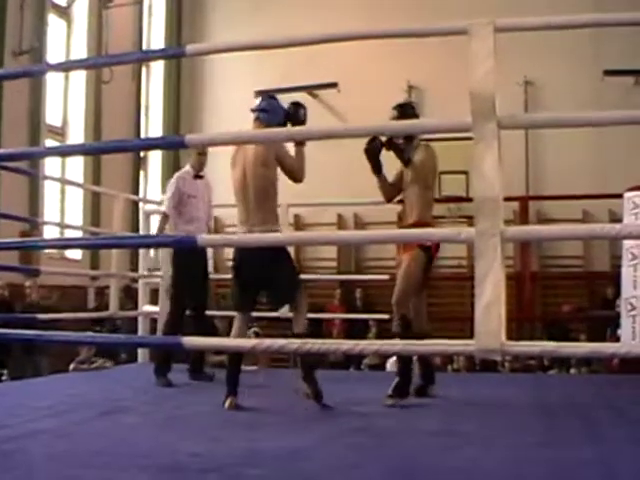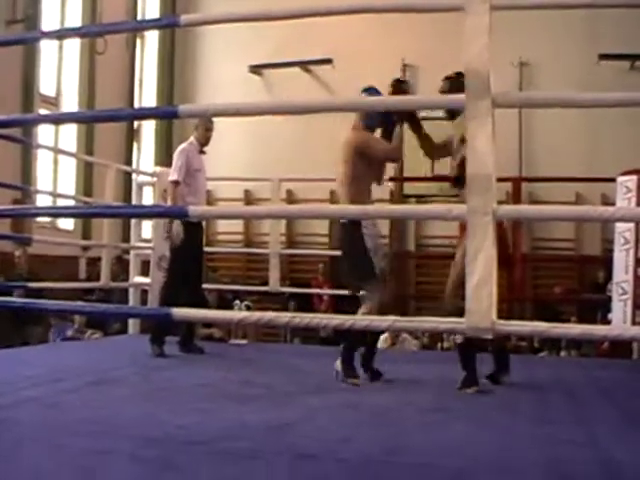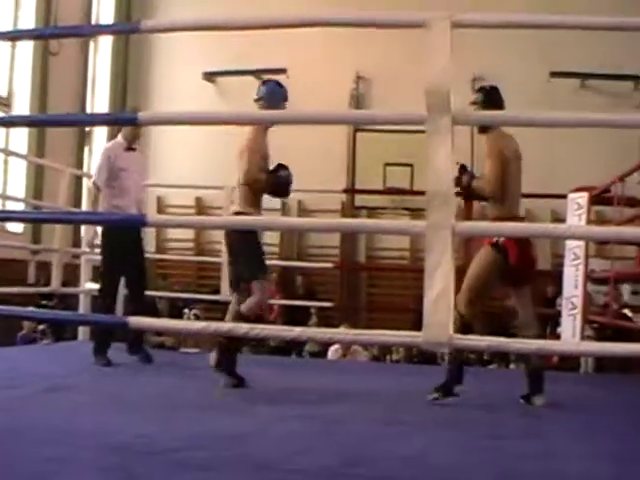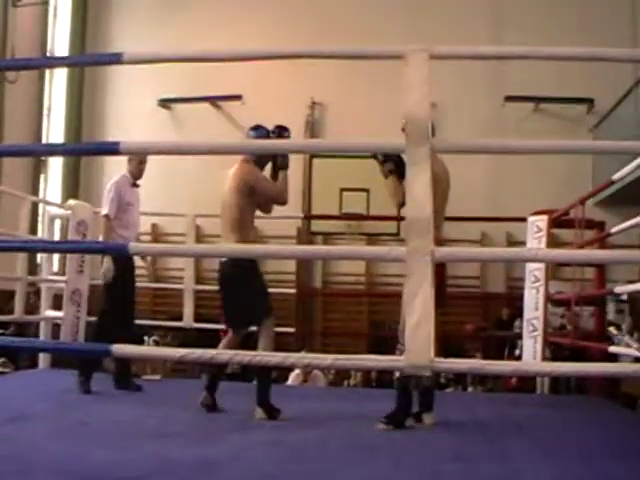
dt=1s
person 1, frame 1
left shoulder: (424, 152)
right shoulder: (408, 155)
left elbow: (425, 182)
right elbow: (389, 195)
left wrist: (404, 157)
right wrist: (376, 165)
left knee: (400, 301)
right knee: (415, 310)
left ankle: (403, 378)
right ankle: (426, 379)
person 1, frame 2
left shoulder: (466, 125)
right shoulder: (459, 127)
right elbow: (434, 150)
left knee: (454, 294)
left ankle: (471, 371)
right ankle: (500, 365)
person 1, frame 3
left shoulder: (493, 142)
right shoulder: (511, 143)
left elbow: (493, 189)
left wrist: (465, 179)
right wrist: (471, 182)
left hip: (501, 234)
right hip: (516, 233)
left knee: (465, 302)
right knee: (525, 312)
left ankle: (453, 379)
right ankle: (536, 389)
person 1, frame 4
right shoulder: (437, 164)
left elbow: (400, 199)
left wrist: (388, 167)
right wrist: (396, 169)
left knee: (408, 328)
left ankle: (403, 409)
right ankle: (425, 407)
person 2, frame 1
left shoulder: (237, 150)
right shoulder: (270, 144)
right elbow: (297, 175)
right wrist: (299, 136)
left hip: (243, 242)
left knee: (242, 316)
right knee: (299, 304)
left ankle: (231, 394)
right ankle: (309, 376)
person 2, frame 2
left shoulder: (362, 139)
right shoulder: (360, 138)
left elbow: (377, 175)
right elbow: (395, 155)
right wrist: (398, 122)
left hip: (366, 221)
right hip: (354, 225)
left knee: (383, 293)
right knee: (375, 294)
left ankle: (367, 361)
right ankle: (346, 360)
person 2, frame 3
left shoulder: (260, 135)
right shoulder: (257, 135)
right elbow: (247, 177)
left wrist: (273, 182)
right wrist: (274, 181)
left hip: (244, 224)
right hip: (243, 224)
left knee: (242, 296)
right knee: (261, 293)
left ankle: (229, 369)
right ankle: (223, 353)
person 2, frame 4
left shoulder: (238, 173)
right shoulder: (248, 172)
left elbow: (266, 206)
right elbow: (281, 198)
left wrist: (276, 170)
right wrist: (282, 165)
left hip: (228, 262)
right hip: (241, 261)
left knee: (236, 330)
right knee: (266, 327)
left ankle: (209, 393)
right ankle: (263, 404)
person 3, frame 1
left shoulder: (206, 184)
right shoulder: (179, 180)
right elbow: (165, 215)
left hip: (200, 251)
right hip: (183, 250)
left knee: (199, 308)
right knee: (177, 309)
left ankle: (196, 366)
right ankle: (161, 369)
person 3, frame 2
left shoulder: (200, 156)
right shoulder: (184, 151)
right elbow: (173, 186)
right wrist: (175, 221)
left hip: (196, 223)
right hip: (184, 222)
left knee: (194, 282)
right knee: (175, 279)
left ankle: (187, 339)
right ankle: (157, 338)
person 3, frame 3
left shoulder: (139, 157)
right shoulder: (110, 151)
right elbow: (97, 188)
right wrist: (92, 225)
left hip: (133, 226)
right hip: (114, 224)
left knee: (138, 284)
right knee: (109, 286)
left ankle: (136, 343)
right ankle: (100, 348)
person 3, frame 4
left shoulder: (135, 190)
right shoulder: (117, 185)
right elbow: (107, 221)
left wrist: (144, 258)
right wrist: (107, 257)
left hip: (127, 256)
right hip: (115, 256)
left knee: (126, 316)
right knee: (110, 313)
left ankle: (122, 375)
right ankle: (85, 371)
